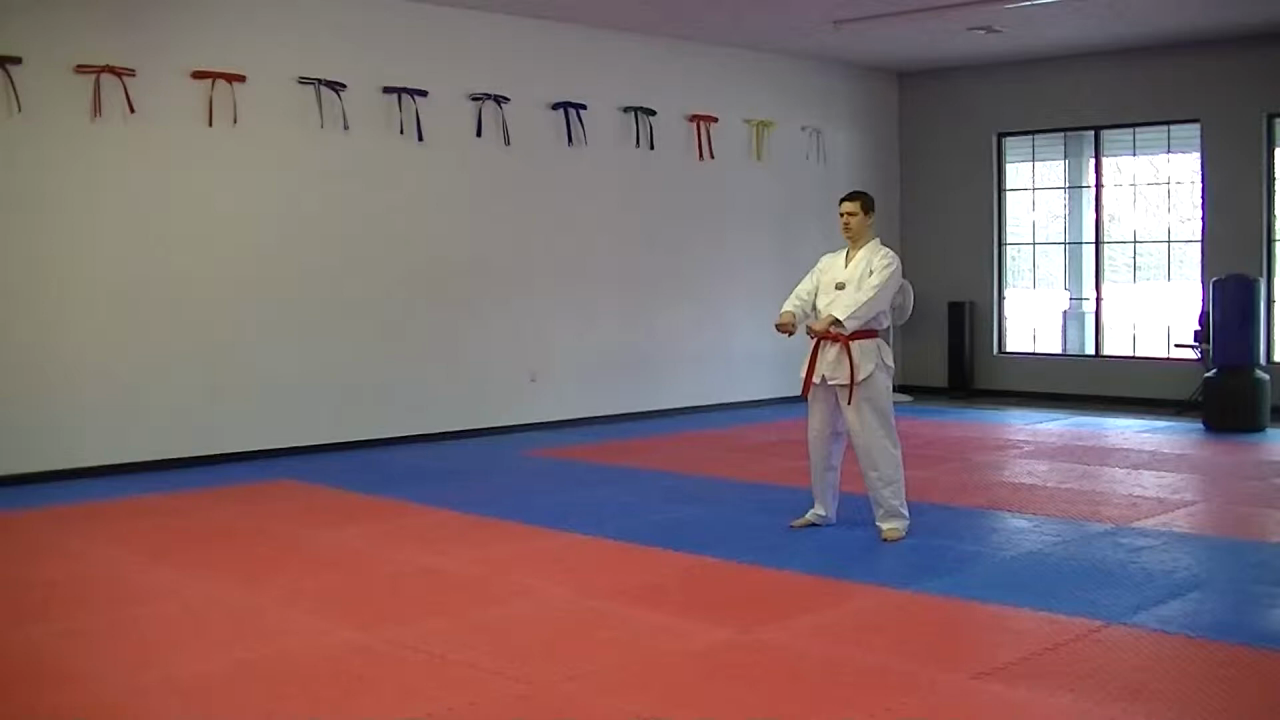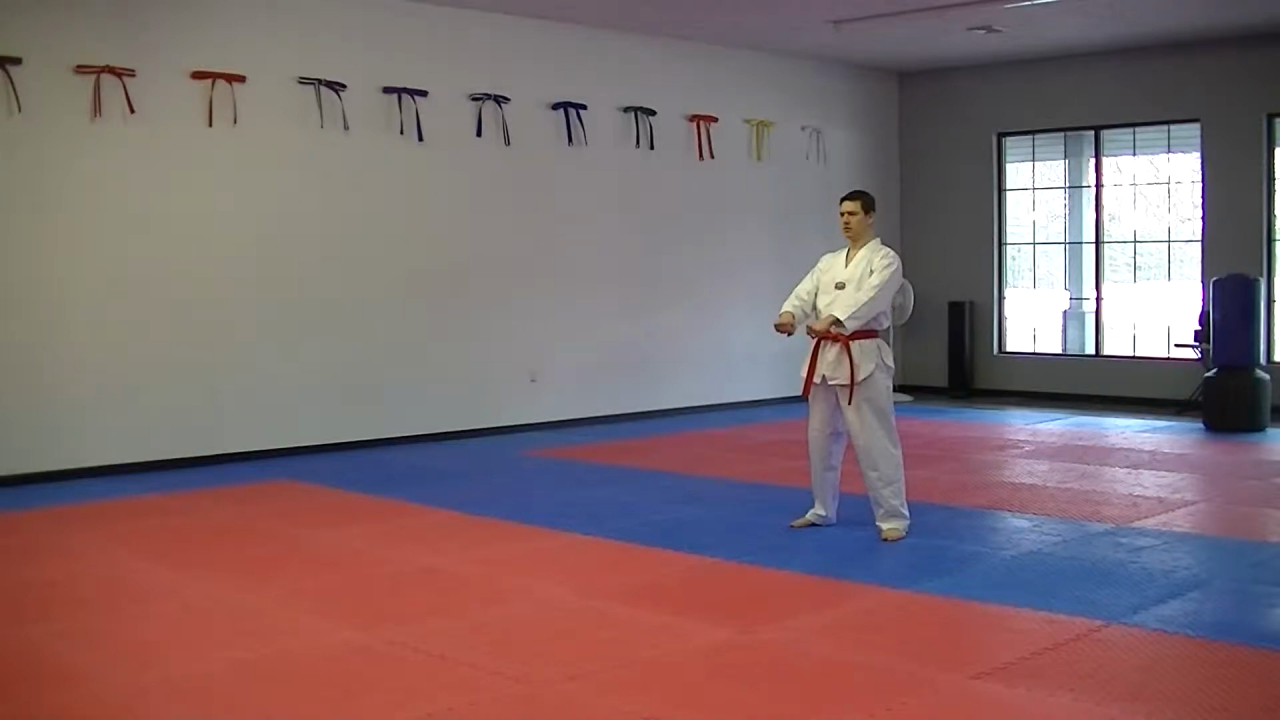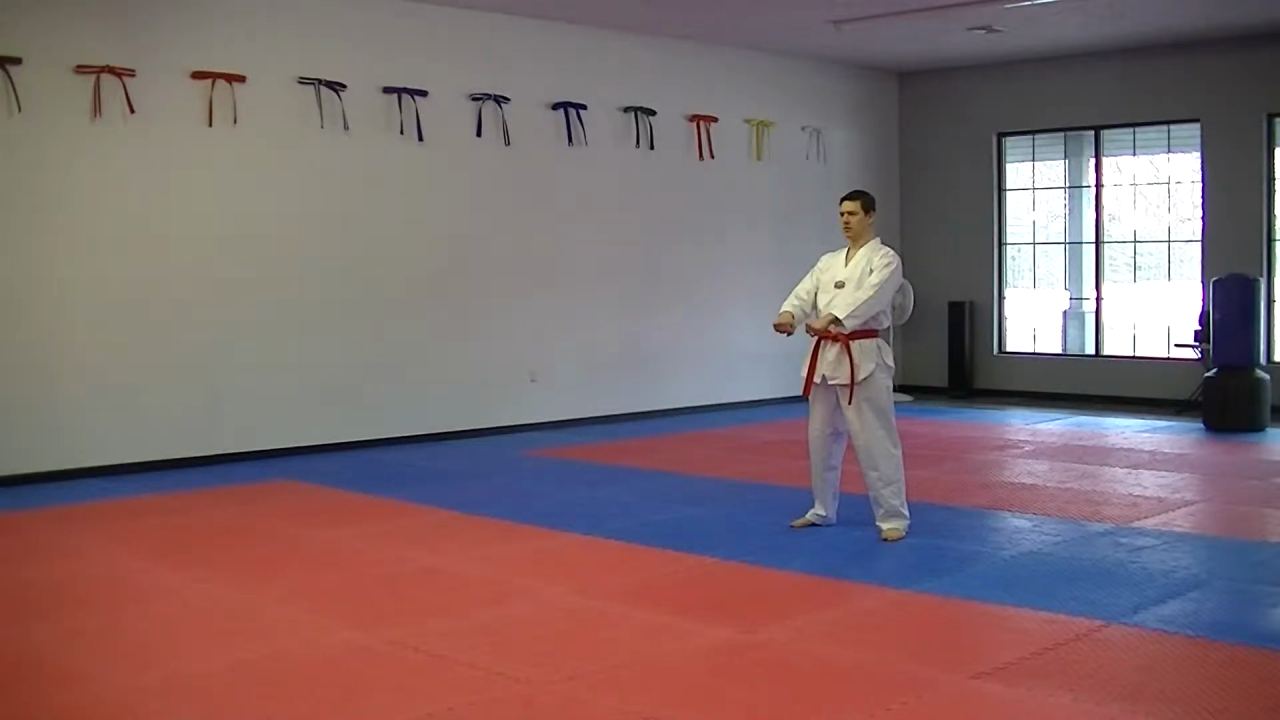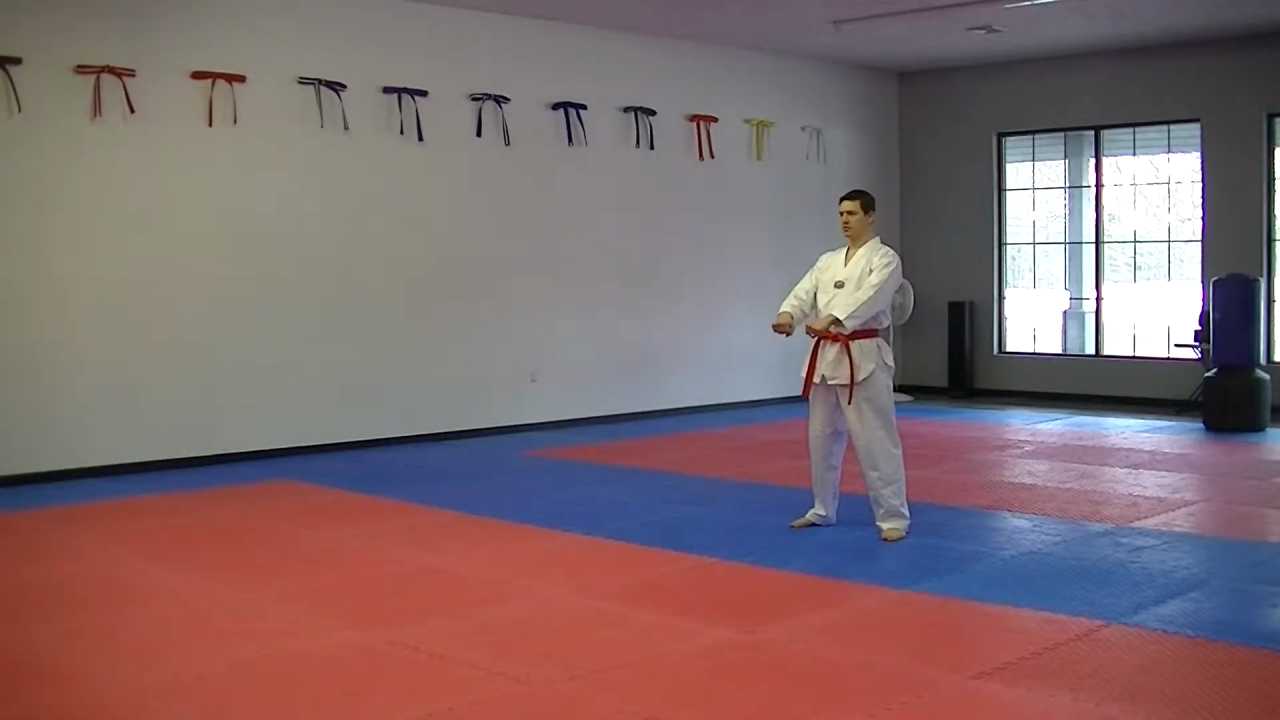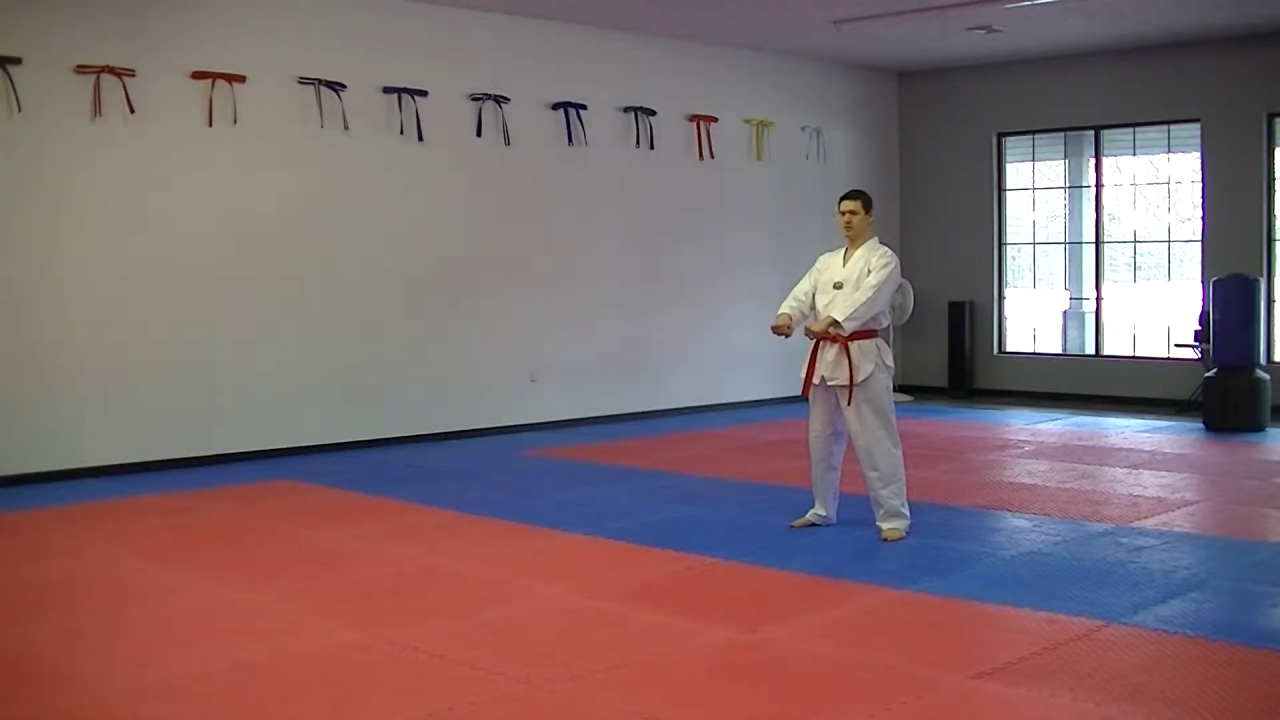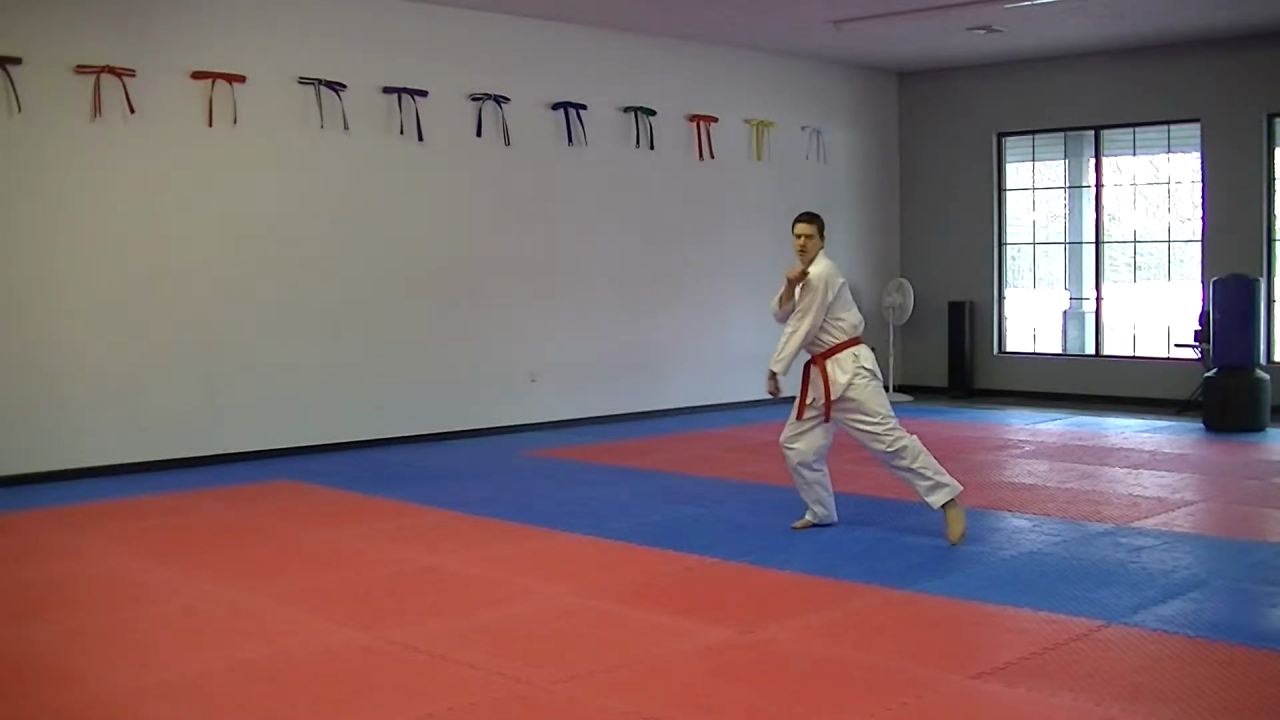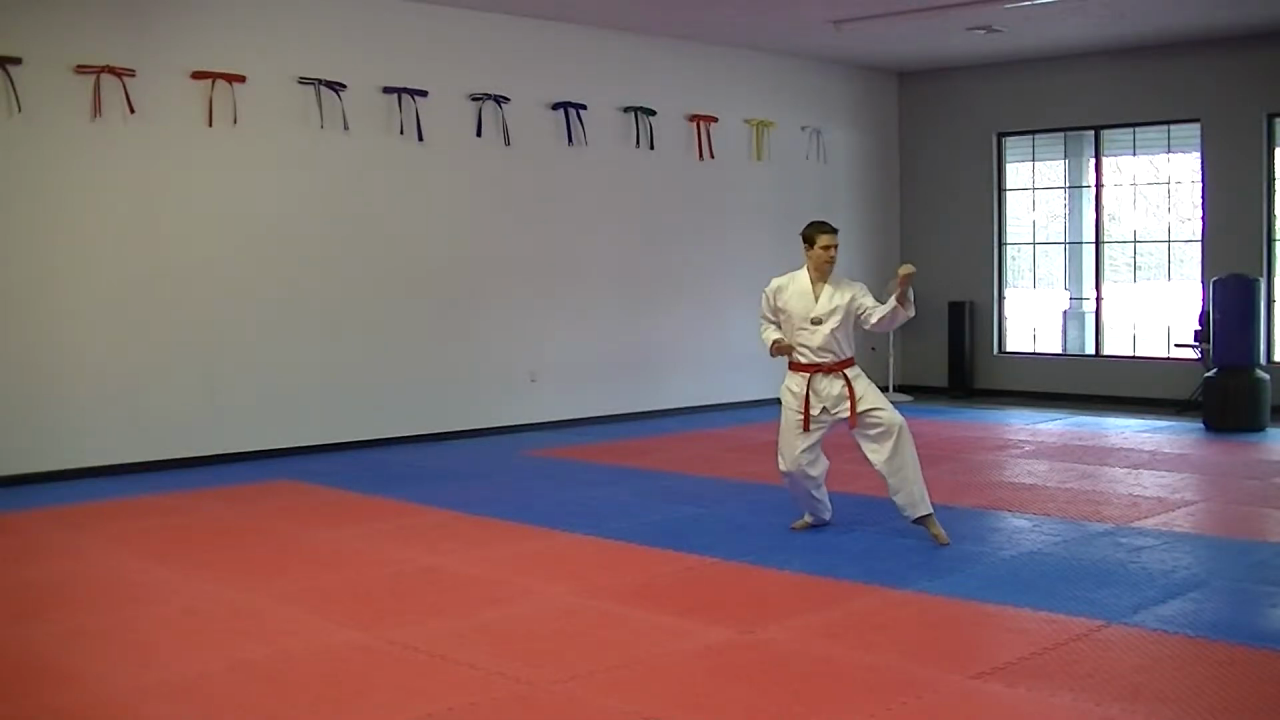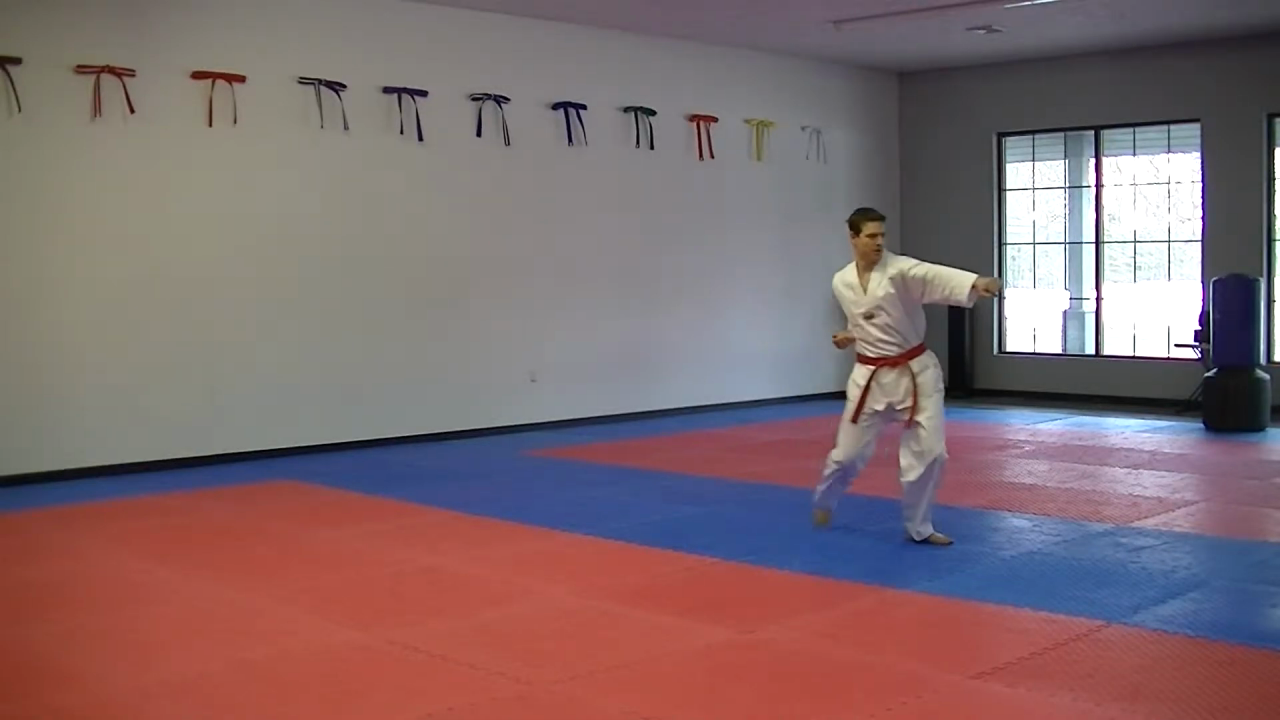
dt=0.5s
person 1, frame 1
left shoulder: (885, 260)
right shoulder: (828, 262)
left elbow: (867, 298)
right elbow: (804, 292)
left wrist: (829, 319)
right wrist: (789, 313)
left hip: (862, 358)
right hip: (825, 357)
left knee: (874, 439)
right knee: (821, 437)
left ankle: (893, 517)
right ankle: (823, 509)
person 1, frame 2
left shoulder: (885, 260)
right shoulder: (828, 262)
left elbow: (868, 298)
right elbow: (805, 292)
left wrist: (830, 320)
right wrist: (789, 313)
left hip: (863, 358)
right hip: (826, 358)
left knee: (875, 440)
right knee: (821, 437)
left ankle: (893, 516)
right ankle: (823, 510)
person 1, frame 3
left shoulder: (885, 259)
right shoulder: (828, 262)
left elbow: (867, 297)
right elbow: (805, 292)
left wrist: (828, 318)
right wrist: (788, 313)
left hip: (863, 358)
right hip: (826, 357)
left knee: (875, 439)
right knee: (822, 436)
left ankle: (893, 517)
right ankle: (823, 510)
person 1, frame 4
left shoulder: (885, 259)
right shoulder: (828, 260)
left elbow: (867, 297)
right elbow: (804, 291)
left wrist: (829, 319)
right wrist: (787, 313)
left hip: (863, 357)
right hip: (826, 356)
left knee: (875, 439)
right knee: (822, 437)
left ankle: (893, 516)
right ankle: (823, 510)
person 1, frame 5
left shoulder: (883, 259)
right shoulder: (826, 261)
left elbow: (866, 298)
right elbow: (803, 293)
left wrist: (828, 321)
right wrist: (785, 316)
left hip: (862, 357)
right hip: (825, 357)
left knee: (875, 440)
right knee: (822, 437)
left ankle: (893, 517)
right ankle: (823, 510)
person 1, frame 6
left shoulder: (824, 274)
right shoulder: (802, 276)
left elbow: (801, 327)
right elbow: (782, 316)
left wrist: (775, 371)
right wrist: (789, 287)
left hip: (849, 368)
right hip: (822, 372)
left knee: (886, 435)
right knee: (795, 443)
left ankle: (947, 498)
right ankle: (821, 512)
person 1, frame 7
left shoulder: (850, 290)
right shoulder: (780, 288)
left elbow: (881, 319)
right elbow: (768, 322)
left wrist: (902, 292)
right wrist: (775, 341)
left hip: (846, 380)
right hip: (803, 385)
left knee: (892, 426)
right knee: (794, 462)
left ankle: (921, 512)
right ankle: (817, 513)
person 1, frame 8
left shoulder: (902, 269)
right shoulder: (842, 281)
left elbow: (939, 276)
left wrist: (976, 282)
right wrist: (849, 336)
left hip: (915, 371)
right hip: (870, 375)
left knee: (929, 452)
right knee: (848, 451)
left ankle: (919, 527)
right ankle: (825, 502)
